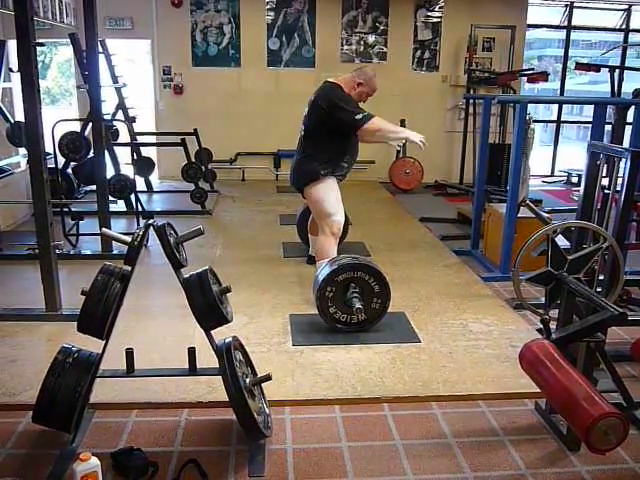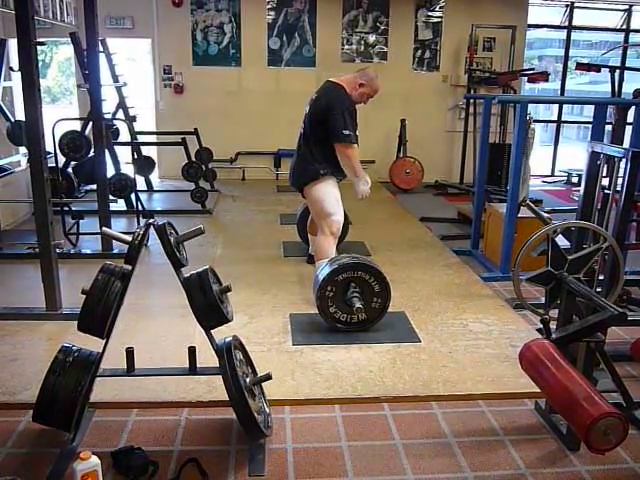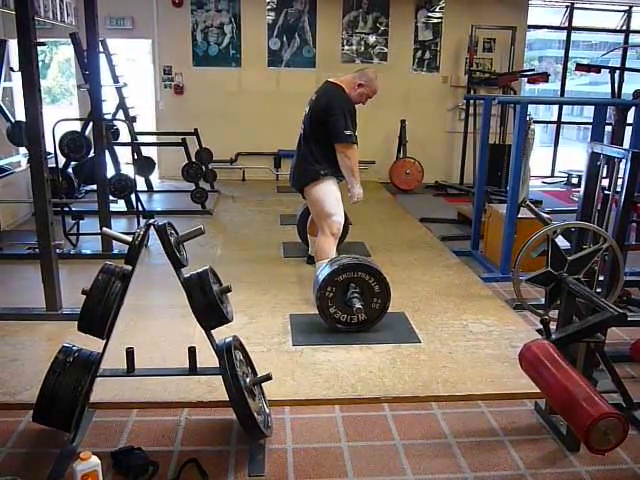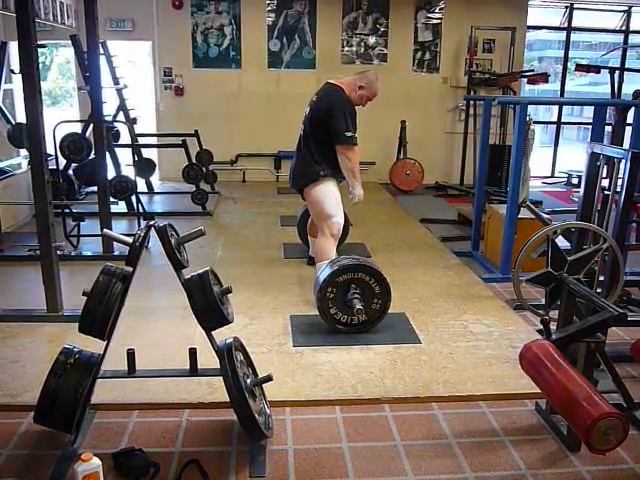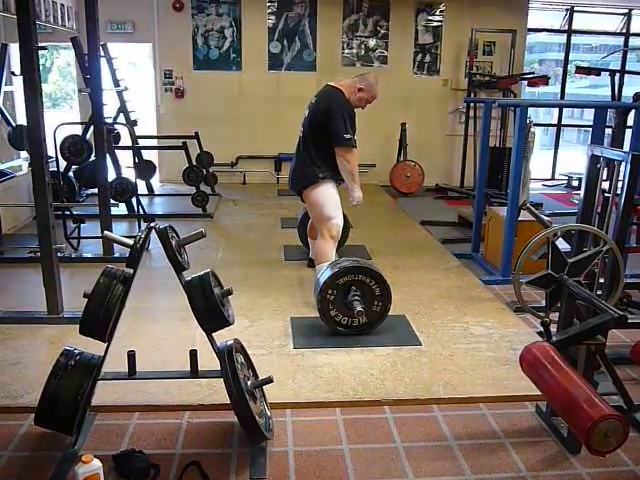
dt=0.5s
person 1, frame 1
left shoulder: (332, 92)
right shoulder: (336, 98)
left elbow: (356, 129)
right elbow: (367, 127)
left wrist: (387, 138)
right wrist: (404, 133)
left hip: (314, 168)
right hip: (317, 172)
left knee: (322, 214)
right knee: (332, 226)
left ankle: (315, 254)
person 1, frame 2
left shoulder: (330, 90)
right shoulder: (340, 101)
left elbow: (344, 143)
right elbow: (345, 147)
left wrist: (358, 174)
right wrist: (359, 180)
left hip: (312, 167)
right hip: (317, 171)
left knee: (320, 214)
right knee: (332, 226)
left ankle: (315, 253)
person 1, frame 3
left shoulder: (328, 90)
right shoulder: (340, 102)
right elbow: (345, 148)
right wrist: (355, 184)
left hip: (311, 167)
right hip: (317, 172)
left knee: (320, 215)
right knee: (332, 227)
left ankle: (314, 254)
person 1, frame 4
left shoulder: (328, 92)
right shoulder: (341, 104)
right elbow: (346, 149)
right wrist: (356, 185)
left hip: (311, 168)
right hip: (317, 172)
left knee: (320, 216)
right knee: (332, 227)
left ankle: (315, 255)
person 1, frame 5
left shoulder: (328, 94)
right shoulder: (340, 106)
right elbow: (345, 152)
right wrist: (355, 187)
left hip: (310, 170)
right hip: (316, 174)
left knee: (320, 218)
right knee: (331, 229)
left ankle: (315, 257)
